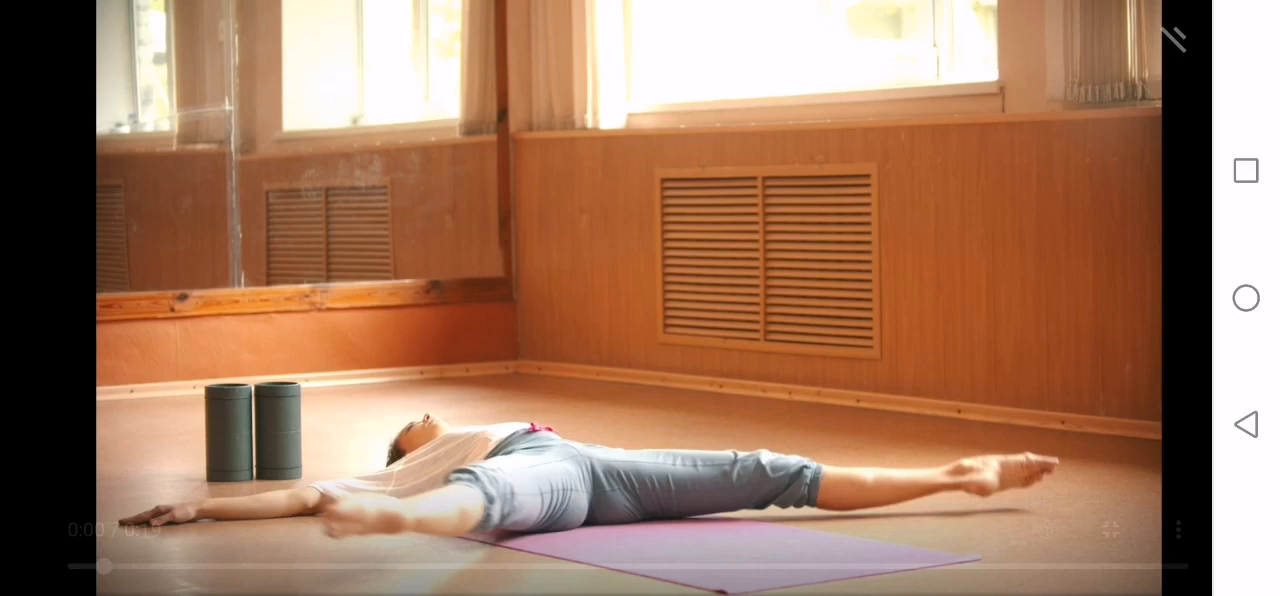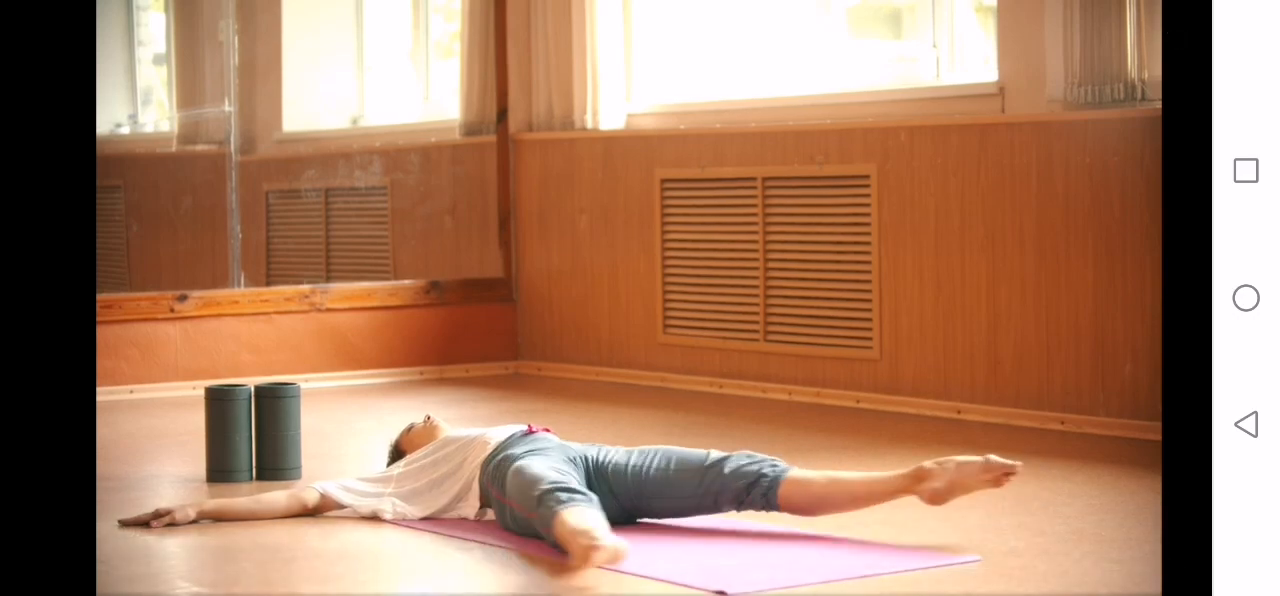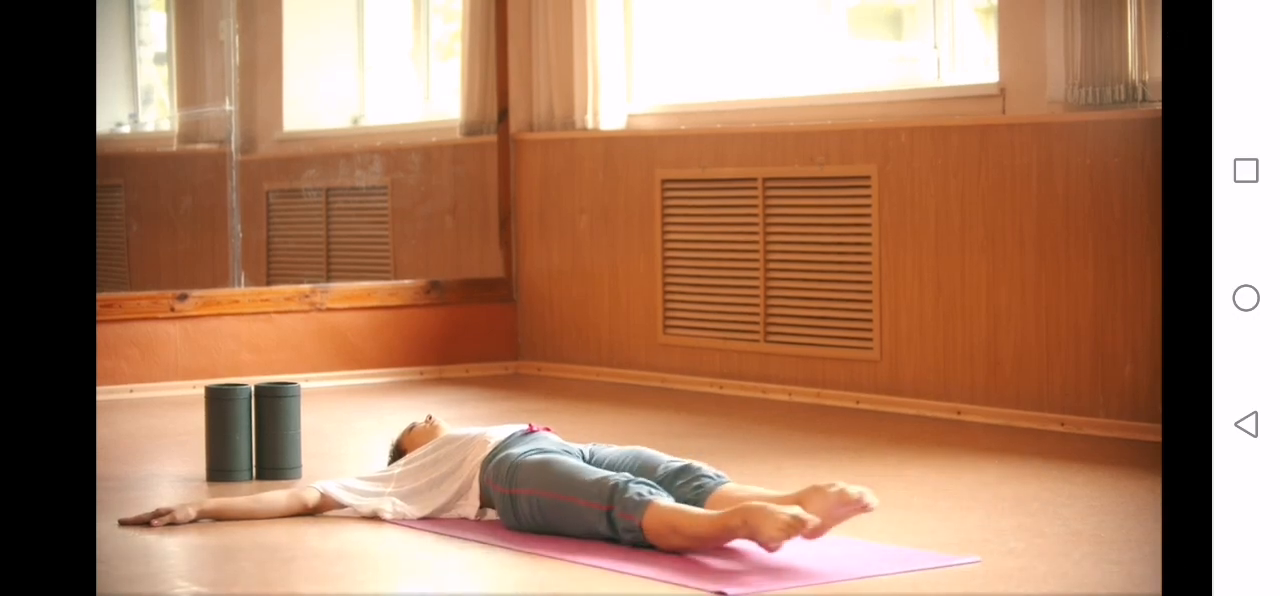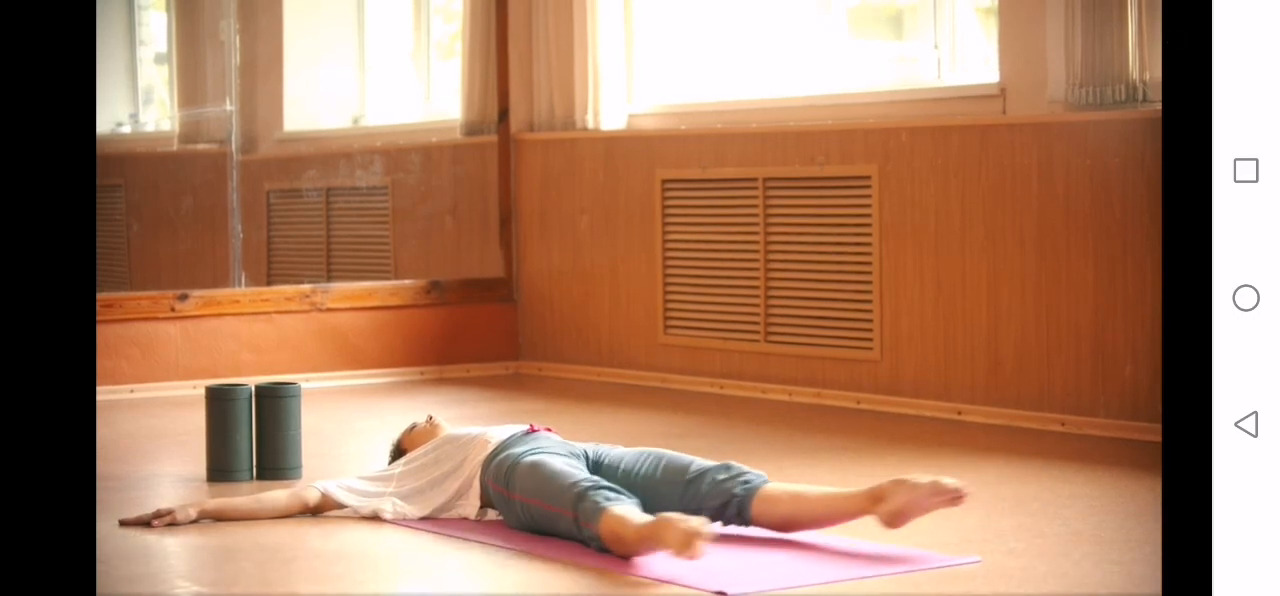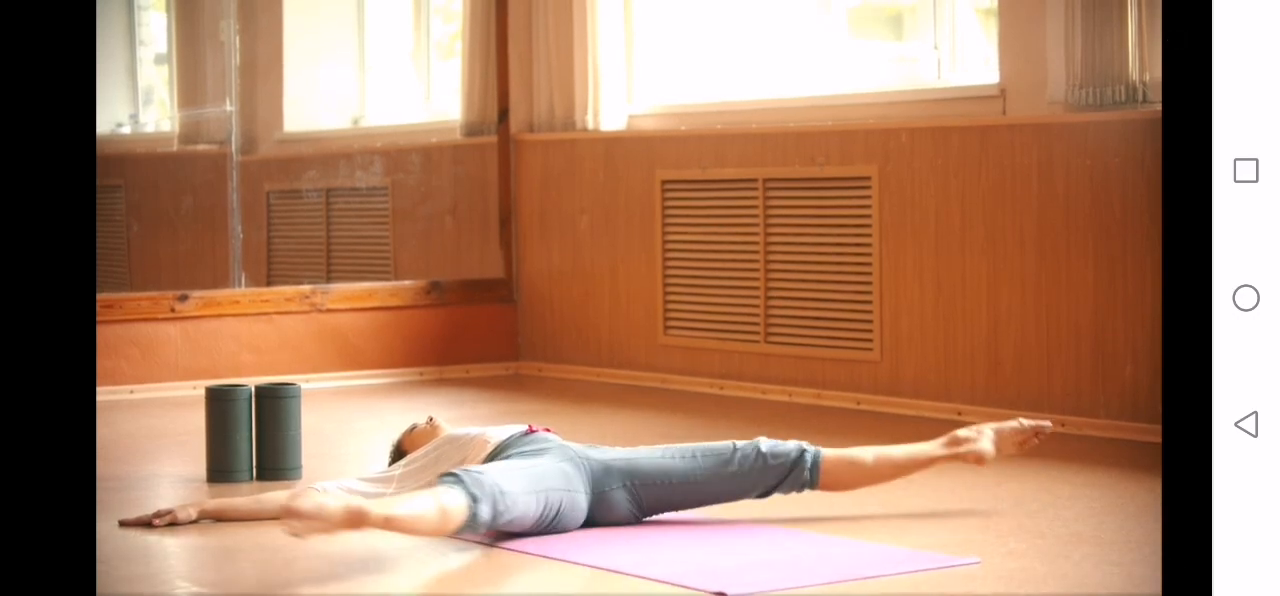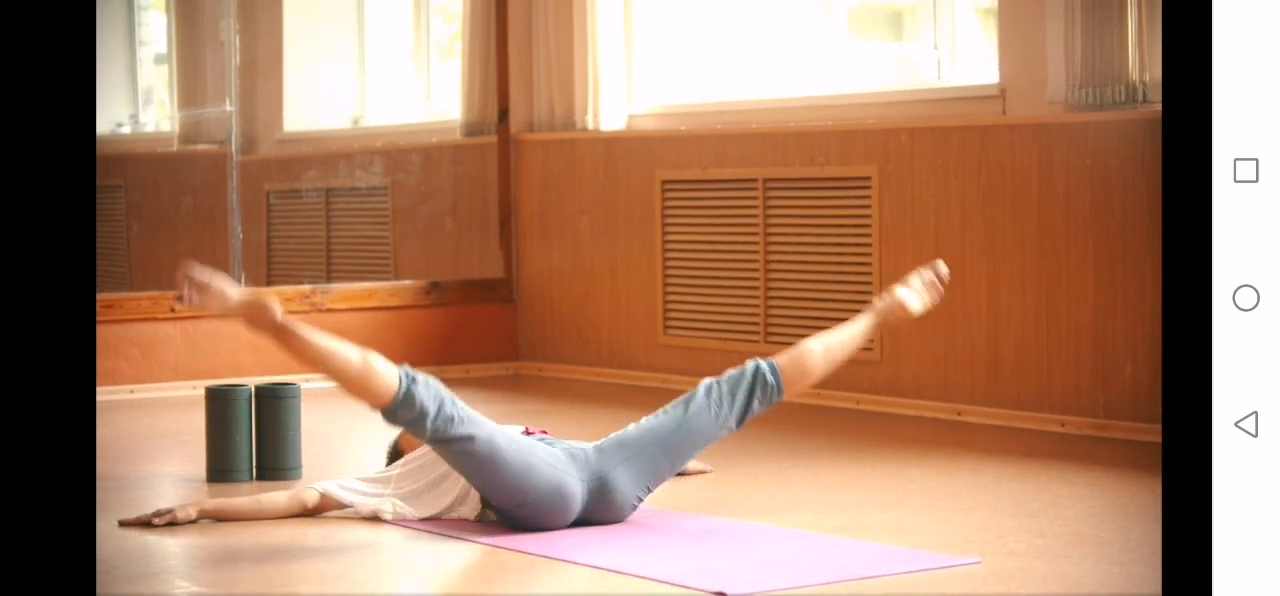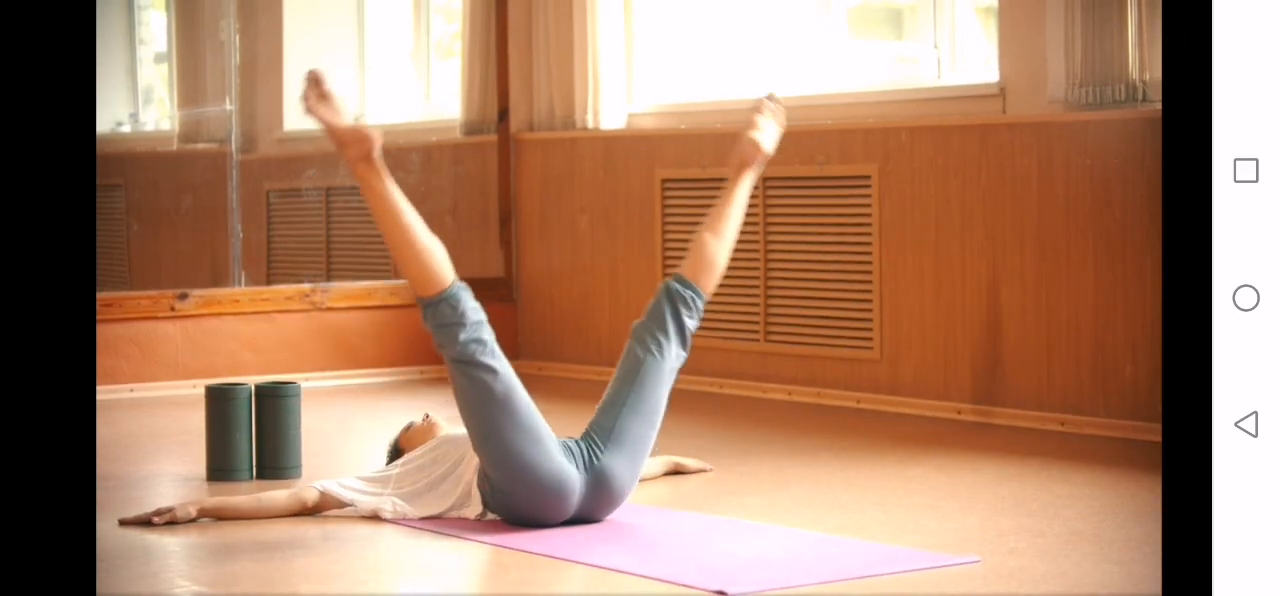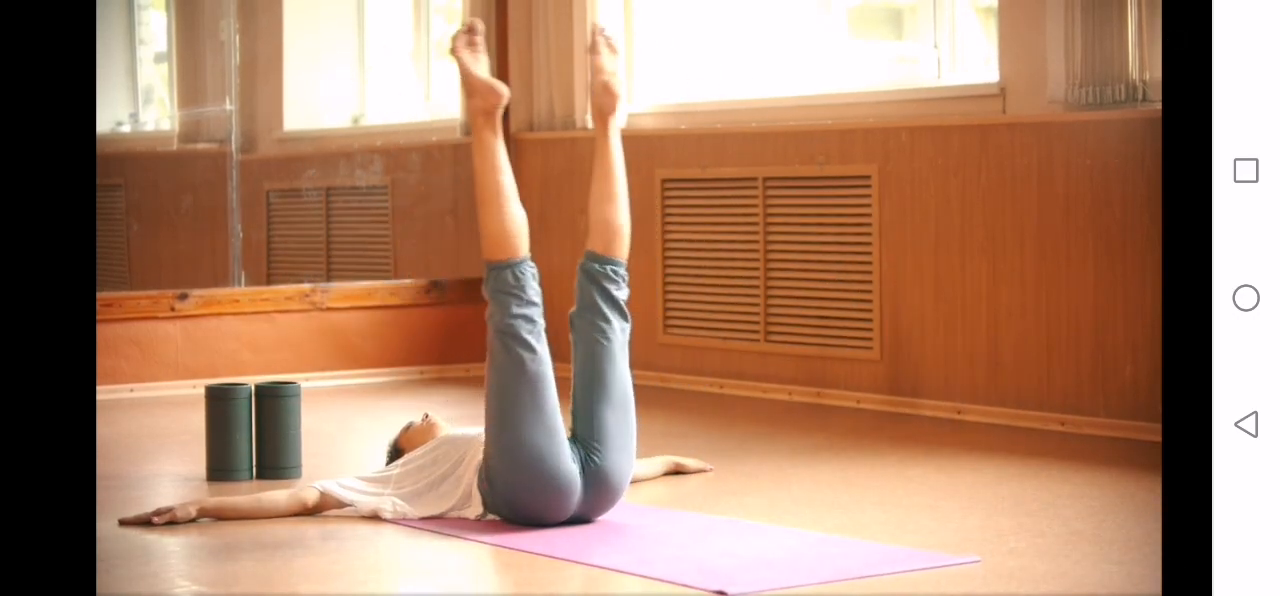
dt=0.7s
person 1, frame 1
left shoulder: (467, 445)
right shoulder: (391, 478)
right elbow: (299, 495)
right wrist: (199, 506)
left hip: (588, 464)
right hip: (529, 470)
left knee: (775, 474)
right knee: (485, 496)
person 1, frame 2
left shoulder: (464, 444)
right shoulder: (396, 477)
right elbow: (300, 498)
right wrist: (198, 508)
left hip: (569, 455)
right hip: (519, 465)
left knee: (743, 476)
right knee: (566, 497)
left ankle: (917, 478)
person 1, frame 3
left shoulder: (468, 442)
right shoulder: (396, 478)
right elbow: (297, 497)
right wrist: (199, 508)
left hip: (562, 453)
right hip: (515, 470)
left knee: (692, 481)
right knee: (641, 505)
left ankle: (796, 503)
right ankle: (755, 519)
person 1, frame 4
left shoulder: (474, 441)
right shoulder: (397, 477)
right elbow: (301, 498)
right wrist: (199, 509)
left hip: (572, 453)
right hip: (519, 470)
left knee: (721, 484)
right knee: (607, 509)
left ankle: (875, 497)
person 1, frame 5
left shoulder: (473, 450)
right shoulder: (400, 476)
right elbow: (345, 493)
right wrist: (201, 510)
left hip: (583, 466)
right hip: (540, 475)
left knee: (778, 460)
person 1, frame 6
left shoulder: (453, 450)
right shoulder: (397, 478)
right elbow: (302, 497)
right wrist: (200, 507)
left hip: (591, 476)
right hip: (544, 491)
left knee: (747, 383)
person 1, frame 7
left shoulder: (487, 455)
right shoulder: (403, 477)
right elbow: (300, 496)
left wrist: (656, 450)
right wrist: (202, 506)
left hip: (592, 474)
right hip: (540, 490)
left knee: (674, 311)
right knee: (457, 321)
person 1, frame 8
left shoulder: (470, 454)
right shoulder: (407, 475)
right elbow: (301, 498)
left wrist: (665, 461)
right wrist: (198, 507)
left hip: (589, 483)
right hip: (537, 490)
left knee: (603, 286)
right knee: (516, 299)
